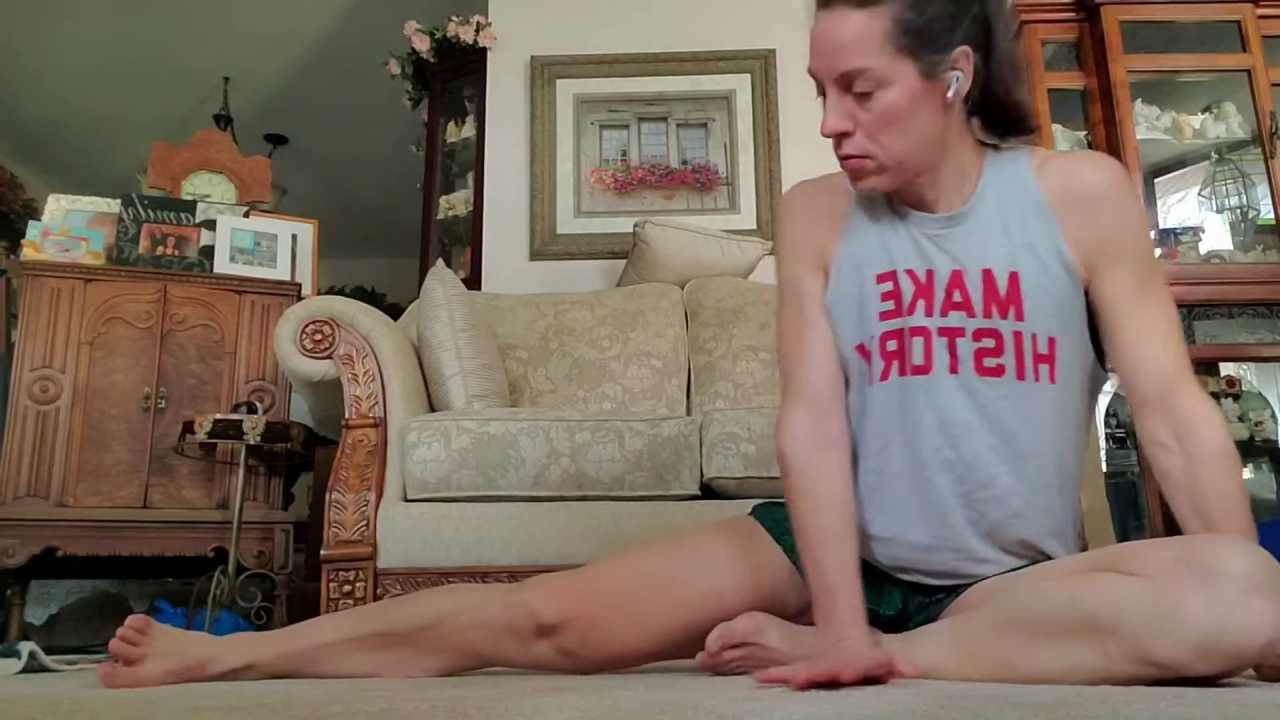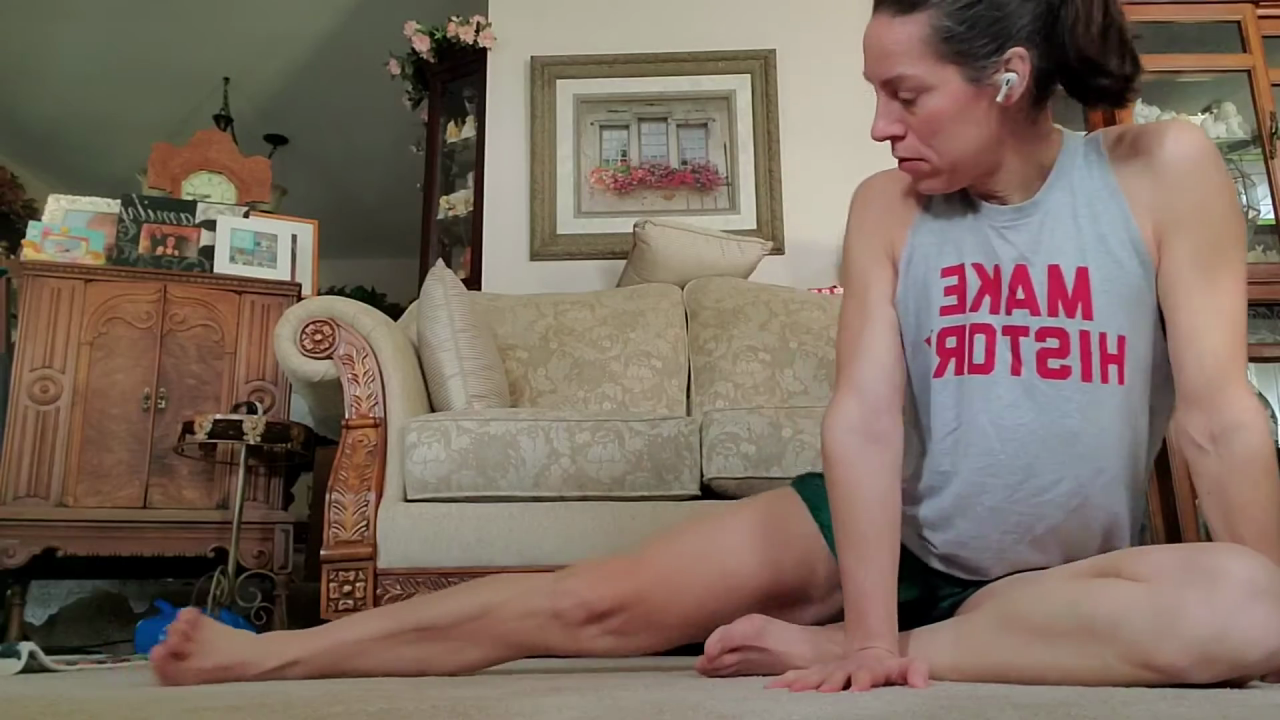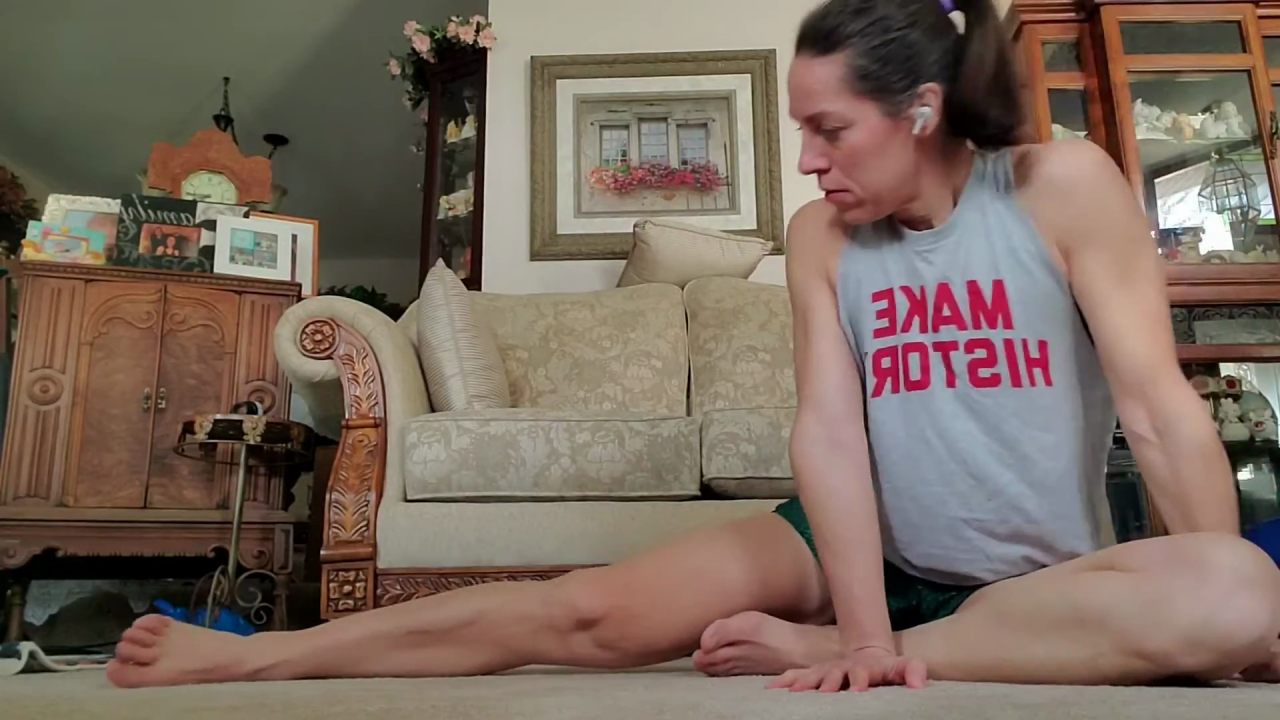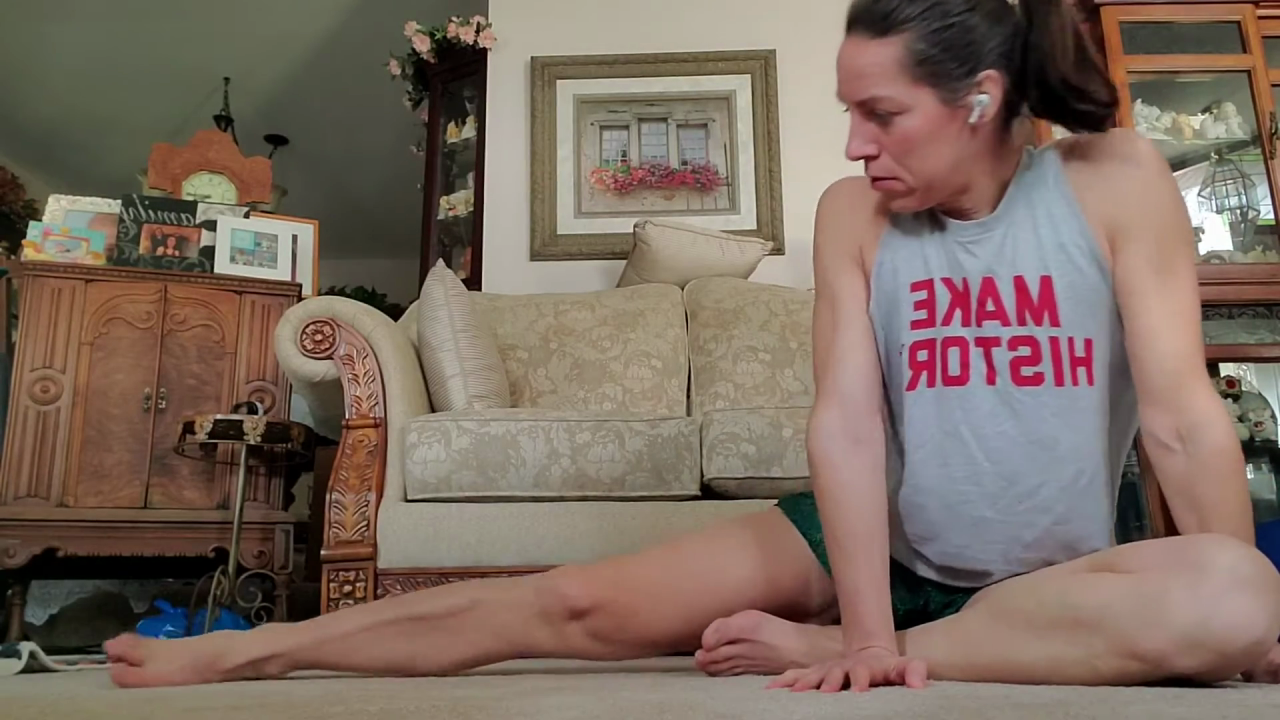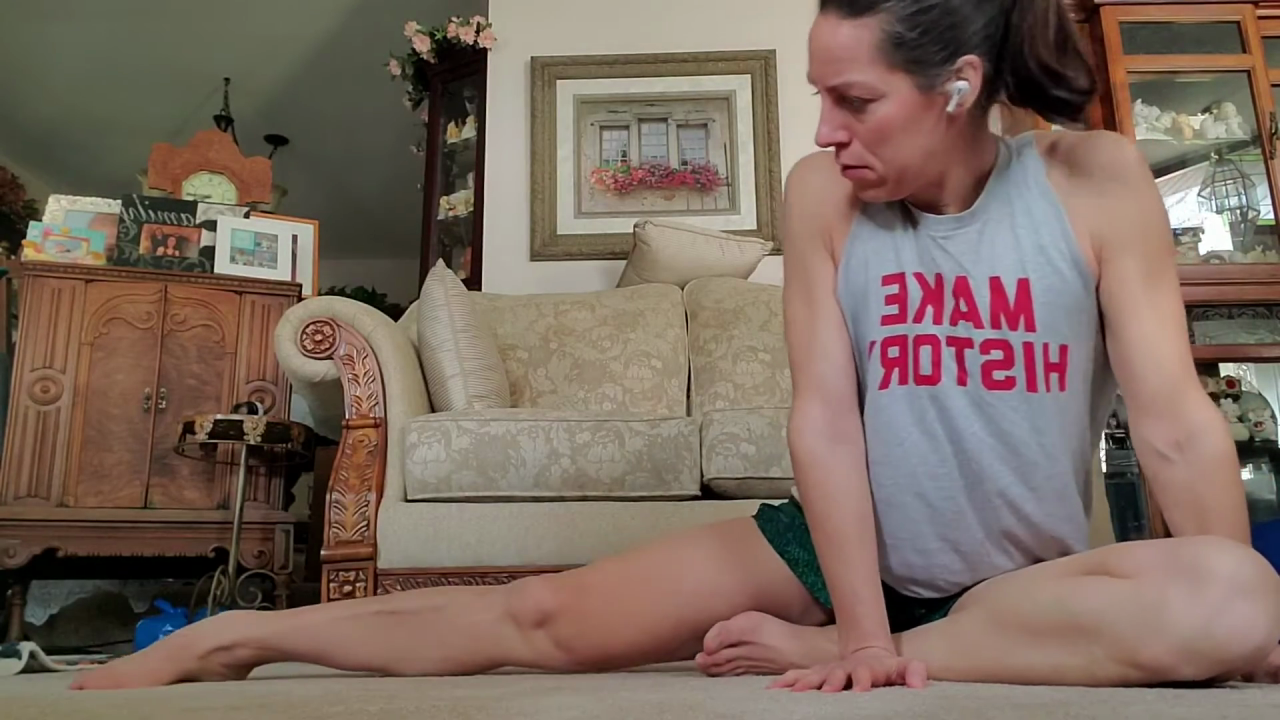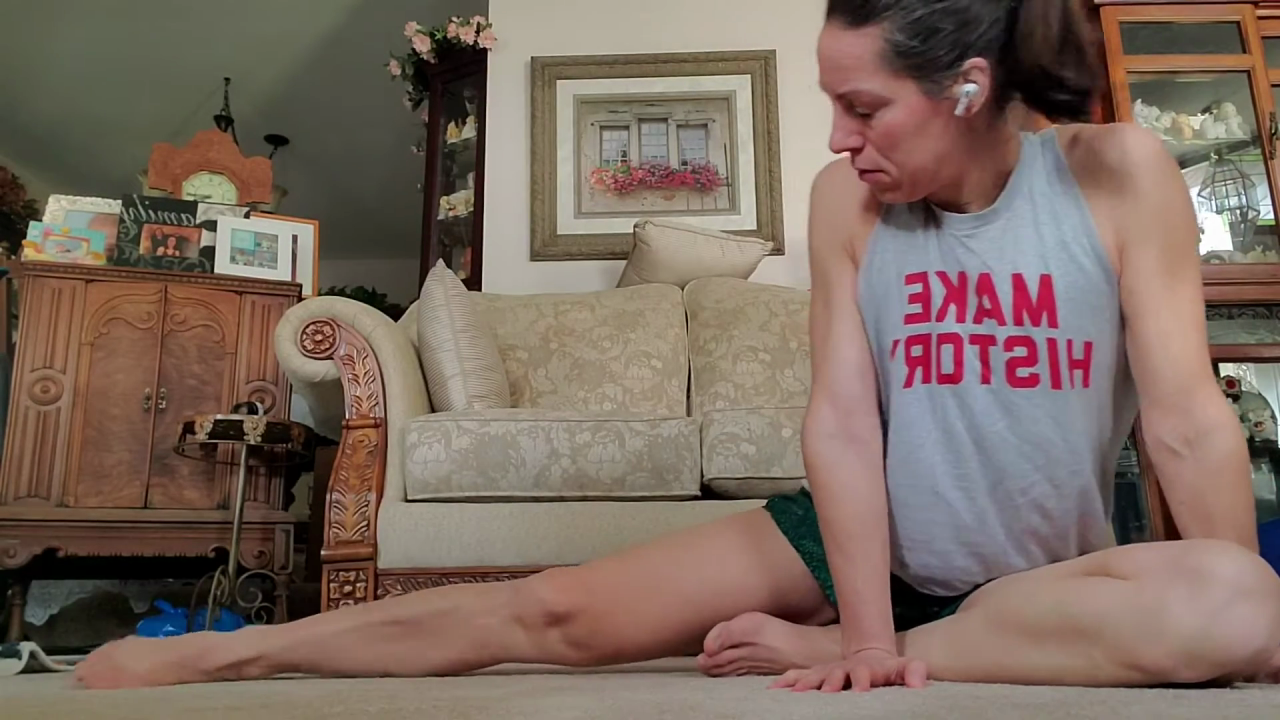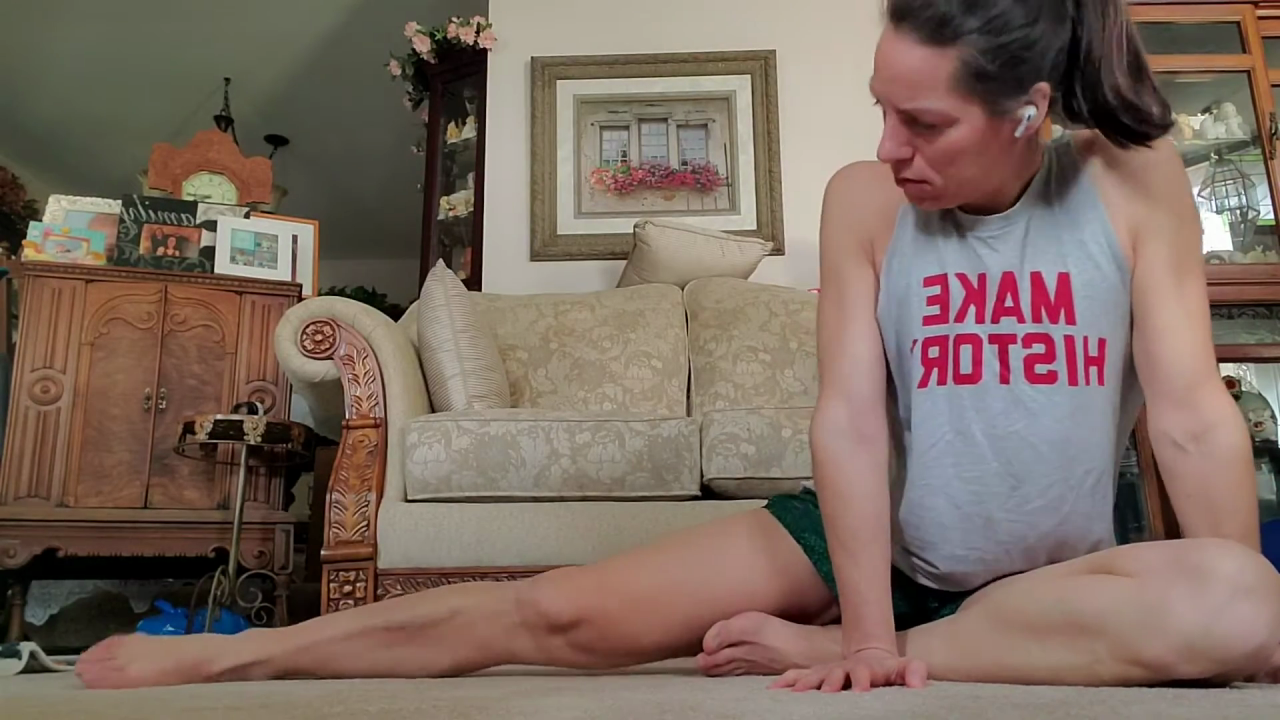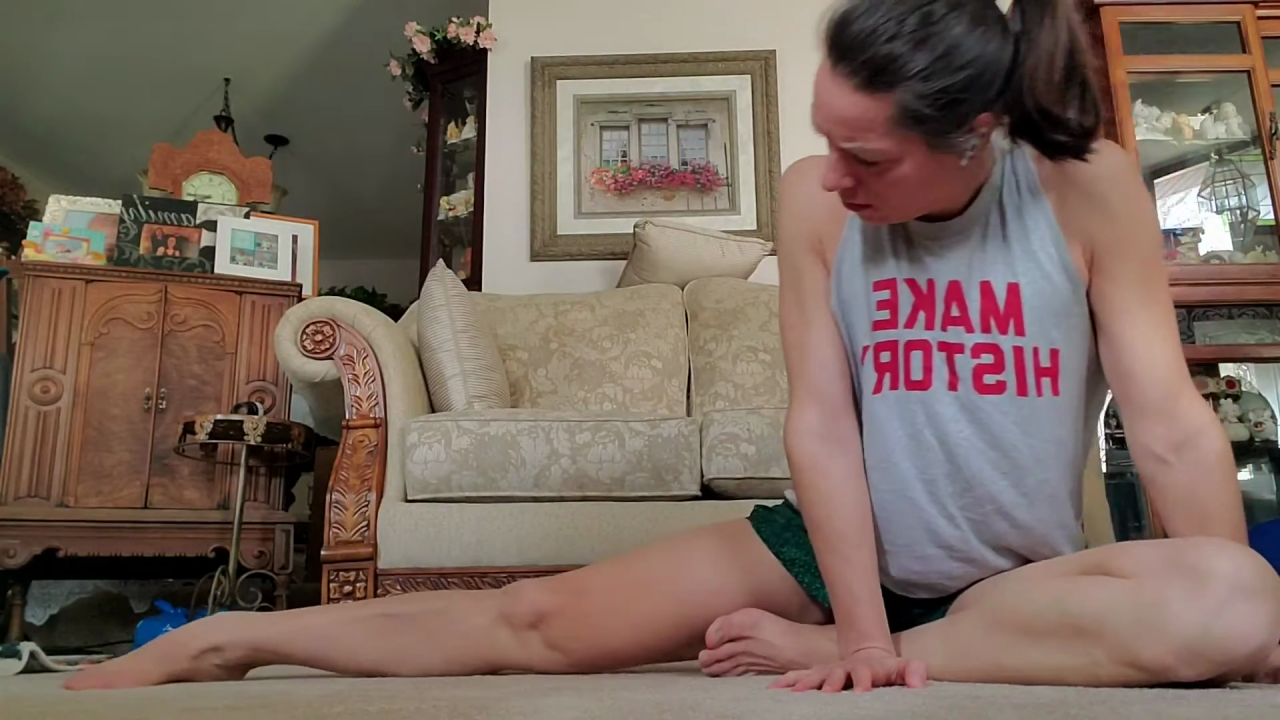
dt=0.5s
person 1, frame 1
left shoulder: (1083, 193)
right shoulder: (814, 214)
left elbow: (1176, 418)
right elbow: (812, 424)
right wrist: (848, 622)
left hip: (1014, 579)
right hip: (842, 545)
right knee: (548, 618)
left ankle: (813, 657)
right ankle: (223, 655)
person 1, frame 2
left shoulder: (1165, 171)
right shoulder: (885, 207)
right elbow: (863, 416)
right wrist: (870, 628)
left hip: (1048, 582)
right hip: (885, 526)
right knee: (599, 598)
left ankle: (818, 648)
right ankle: (266, 654)
person 1, frame 3
left shoulder: (1068, 186)
right shoulder: (821, 235)
left elbow: (1162, 412)
right elbow: (827, 435)
right wrist: (868, 630)
left hip: (1036, 586)
right hip: (863, 545)
right knee: (585, 614)
left ankle: (812, 653)
right ankle: (251, 658)
person 1, frame 4
left shoulder: (1116, 181)
right shoulder: (852, 215)
left elbow: (1180, 417)
right elbow: (845, 423)
right wrist: (869, 629)
left hip: (1038, 583)
right hip: (871, 539)
right knee: (579, 603)
left ankle: (807, 651)
right ankle: (248, 650)
person 1, frame 5
left shoulder: (1095, 181)
right shoulder: (821, 192)
left elbow: (1175, 424)
right elbow: (823, 419)
right wrist: (864, 628)
left hip: (1026, 579)
right hip: (843, 543)
right knee: (543, 616)
left ankle: (811, 657)
right ankle: (226, 639)
person 1, frame 6
left shoulder: (1115, 174)
right shoulder: (845, 199)
right elbow: (840, 419)
right wrist: (868, 628)
left hip: (1033, 578)
right hip: (858, 536)
right knee: (558, 606)
left ankle: (814, 653)
right ankle: (229, 652)
person 1, frame 7
left shoulder: (1133, 184)
right shoulder: (861, 199)
right elbow: (850, 418)
right wrist: (871, 626)
left hip: (1043, 579)
right hip: (869, 536)
right knee: (564, 609)
left ankle: (815, 655)
right ankle: (234, 653)
person 1, frame 8
left shoulder: (1088, 188)
right shoulder: (814, 199)
left elbow: (1169, 423)
right elbow: (820, 424)
right wrist: (861, 626)
left hip: (1024, 579)
right hip: (840, 544)
right knee: (538, 619)
left ankle: (814, 655)
right ankle: (221, 641)
